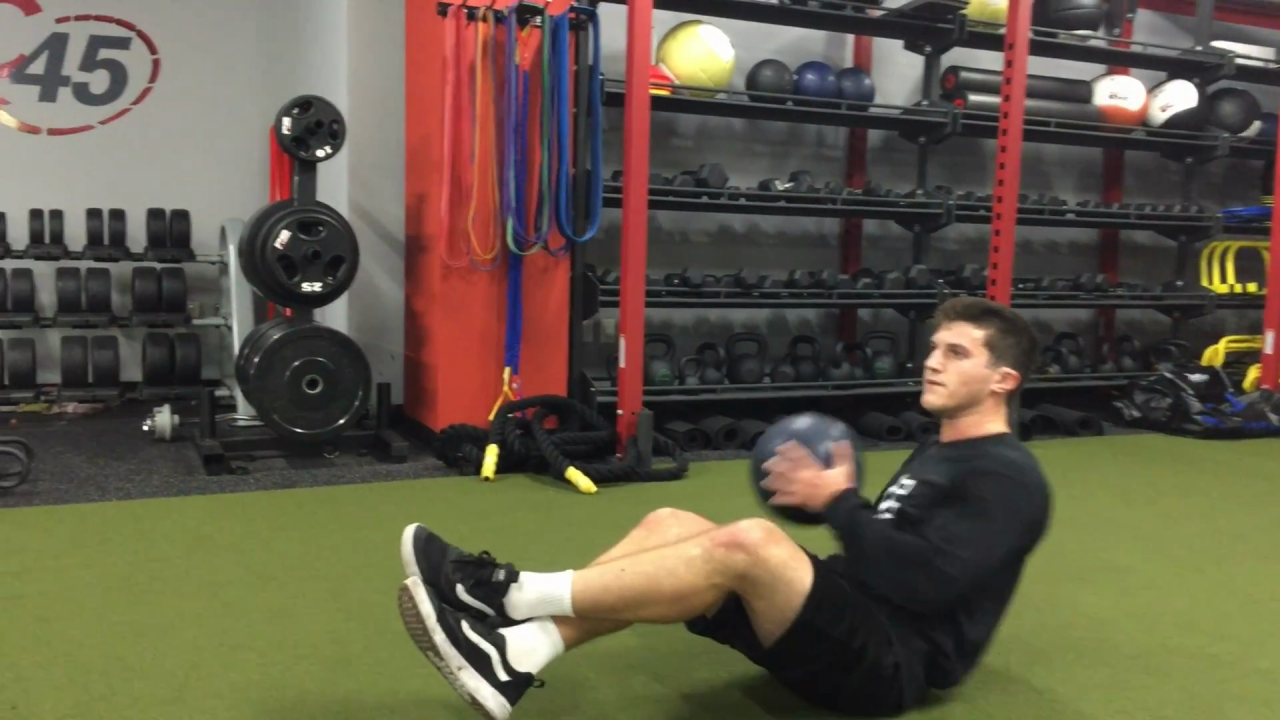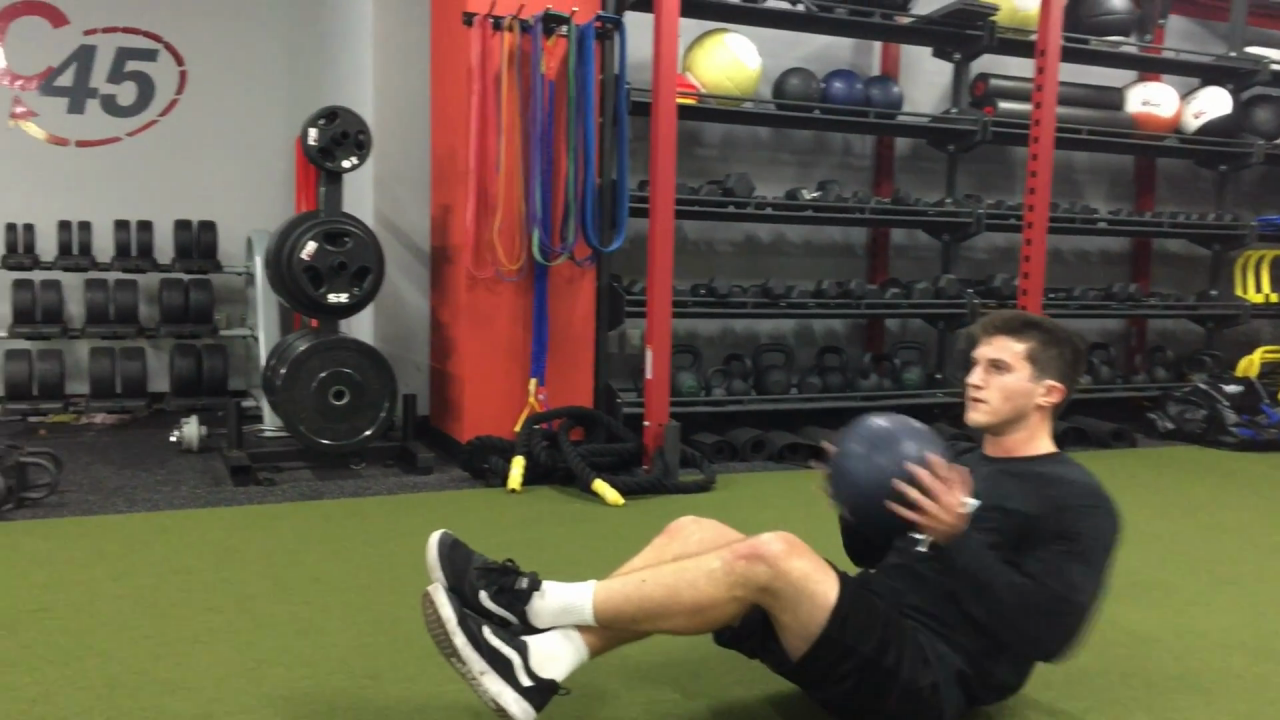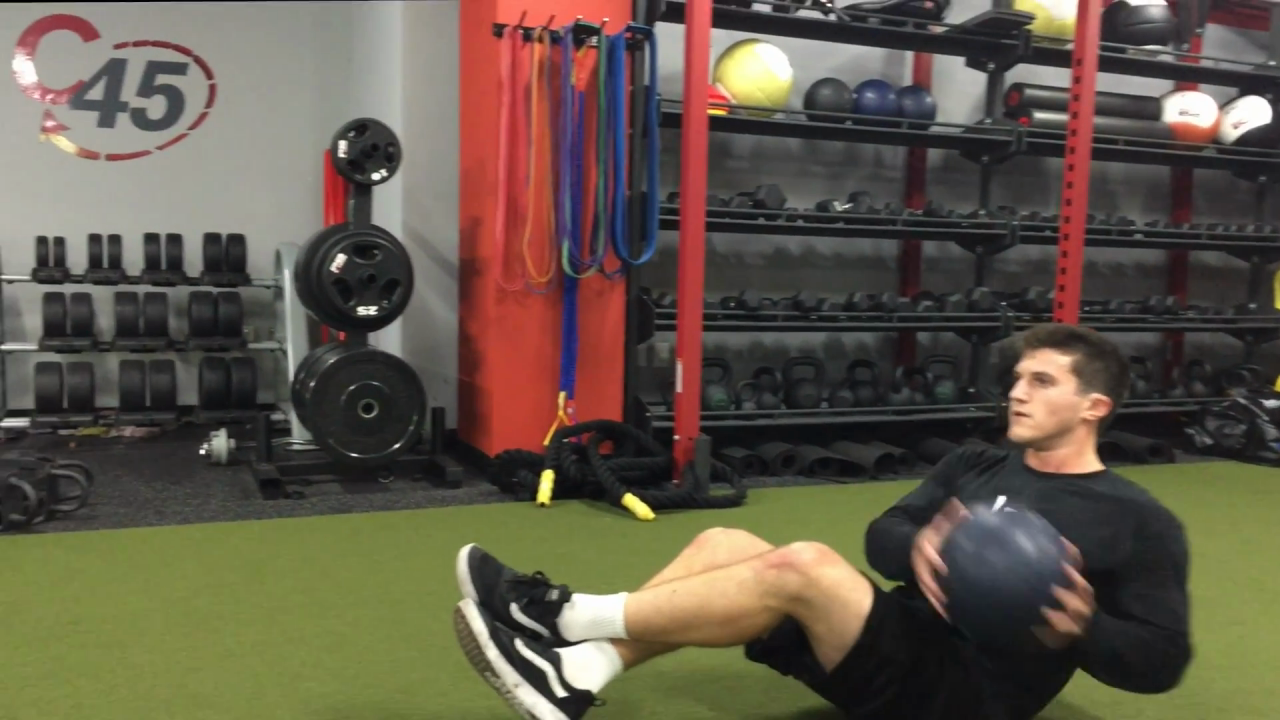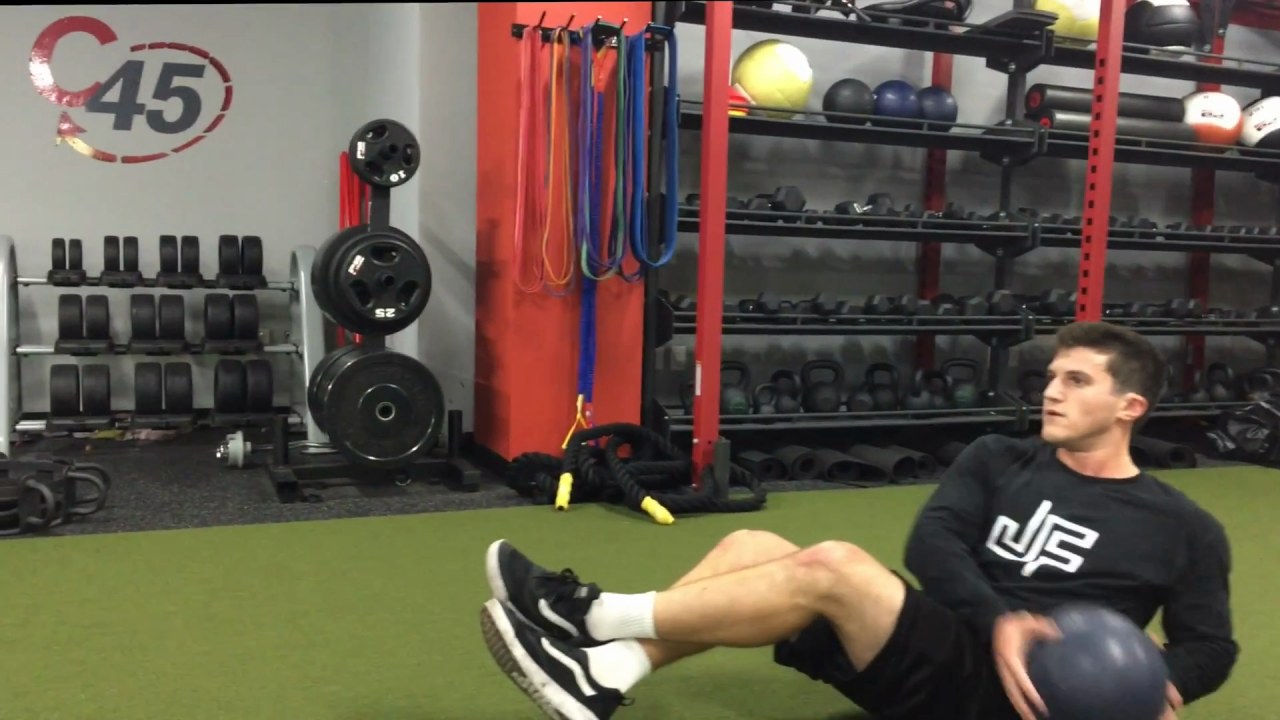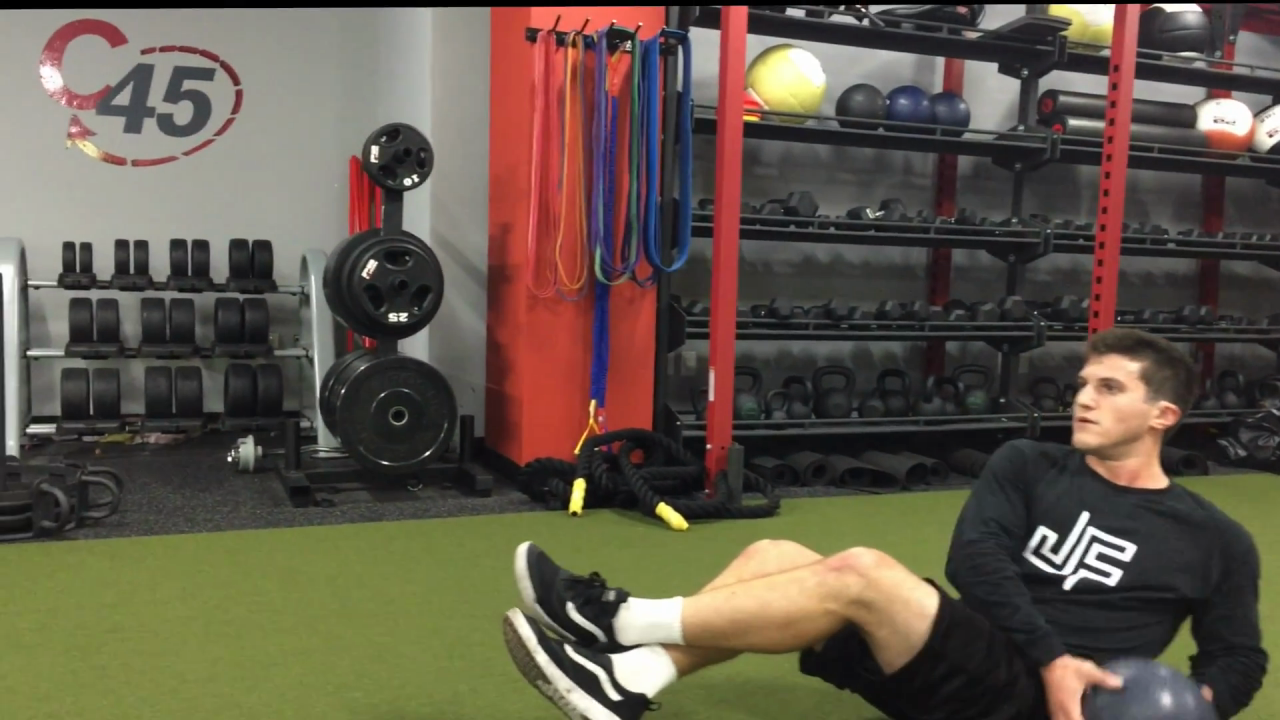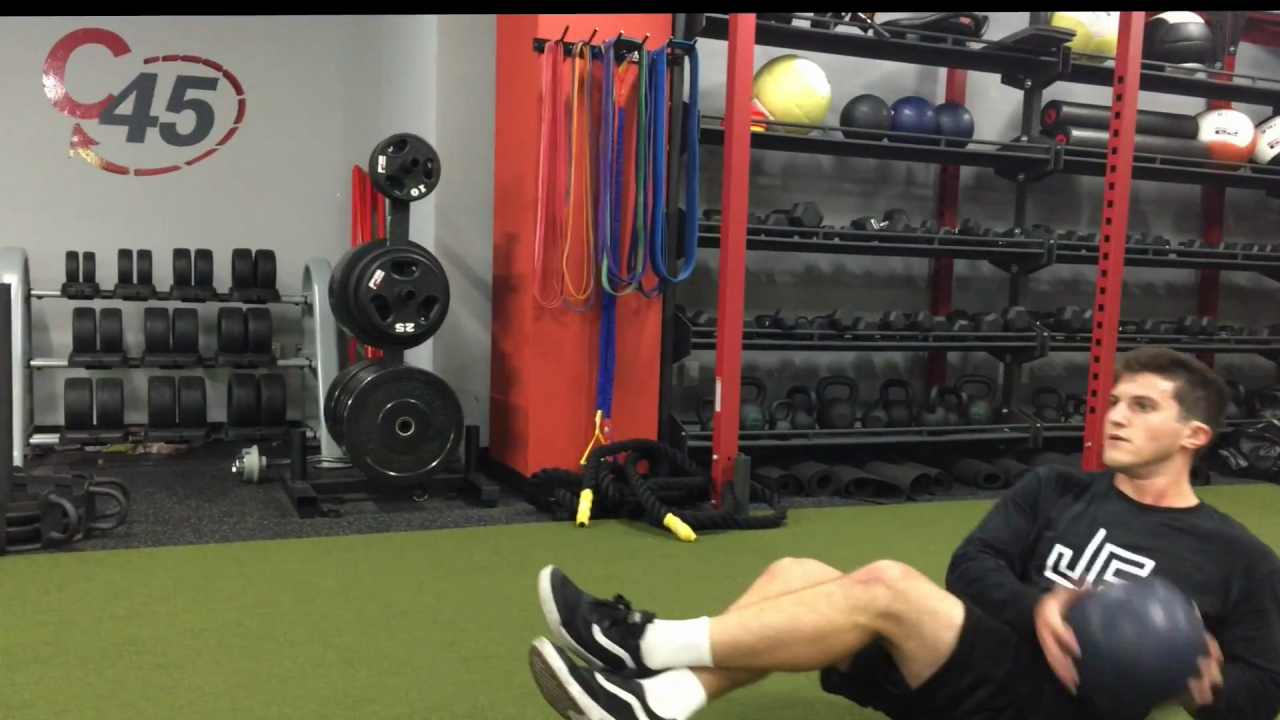
dt=0.2s
person 1, frame 1
left shoulder: (1007, 478)
right shoulder: (939, 453)
left elbow: (926, 583)
left wrist: (841, 504)
right wrist: (837, 497)
left hip: (886, 660)
right hip: (842, 620)
left knee: (751, 540)
right knee: (670, 525)
left ankle: (520, 593)
right ankle: (515, 655)
person 1, frame 2
left shoulder: (1074, 501)
right shoulder: (967, 463)
left elbow: (1046, 633)
left wrist: (956, 538)
right hip: (873, 626)
left knee: (772, 554)
right knee: (693, 533)
left ankle: (541, 603)
right ankle: (540, 663)
person 1, frame 3
left shoulder: (1140, 523)
right shoulder: (981, 469)
left elbow: (1160, 659)
right elbow: (879, 537)
left wrist: (1078, 628)
right wrist: (918, 547)
right hip: (908, 644)
left knee: (804, 565)
right knee: (723, 545)
left ankle: (573, 616)
person 1, frame 4
left shoulder: (1181, 529)
right shoulder: (1000, 460)
left elbow: (1213, 648)
right elbow: (931, 540)
right wrist: (1000, 618)
right hip: (942, 647)
left knee: (833, 564)
right knee: (749, 549)
left ankle: (602, 616)
person 1, frame 5
left shoulder: (1213, 541)
right shoulder: (1029, 466)
left elbow: (1240, 658)
right elbow: (974, 557)
right wrist: (1050, 654)
right hip: (962, 657)
left knee: (862, 573)
right knee: (774, 557)
left ankle: (627, 620)
person 1, frame 6
right shoulder: (1056, 490)
right elbow: (971, 567)
right wrist: (1036, 609)
left knee: (888, 585)
right knee: (798, 575)
left ankle: (654, 644)
